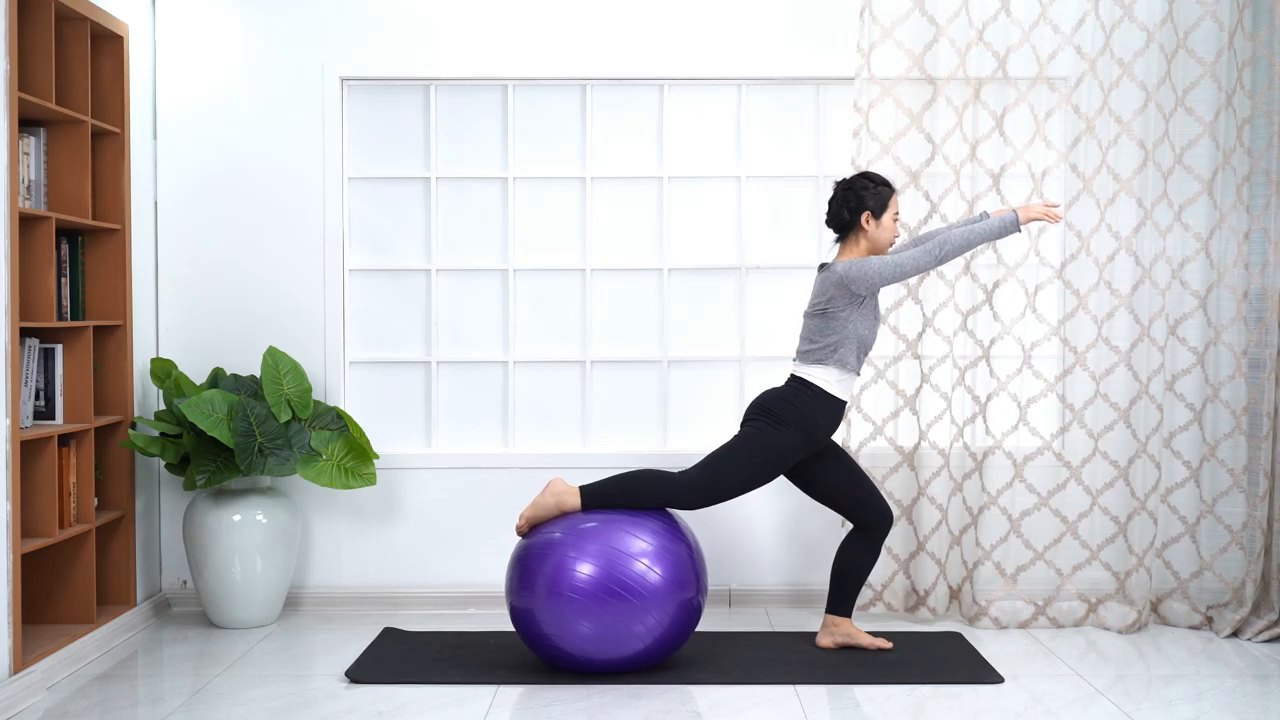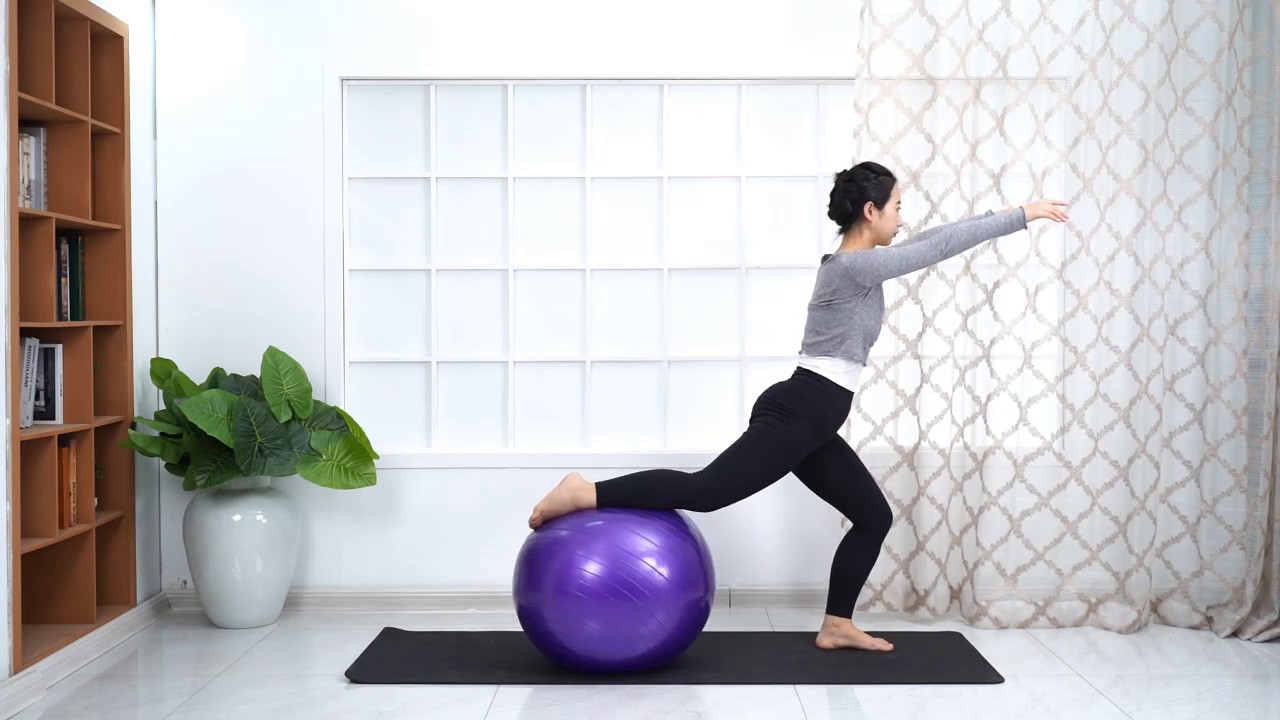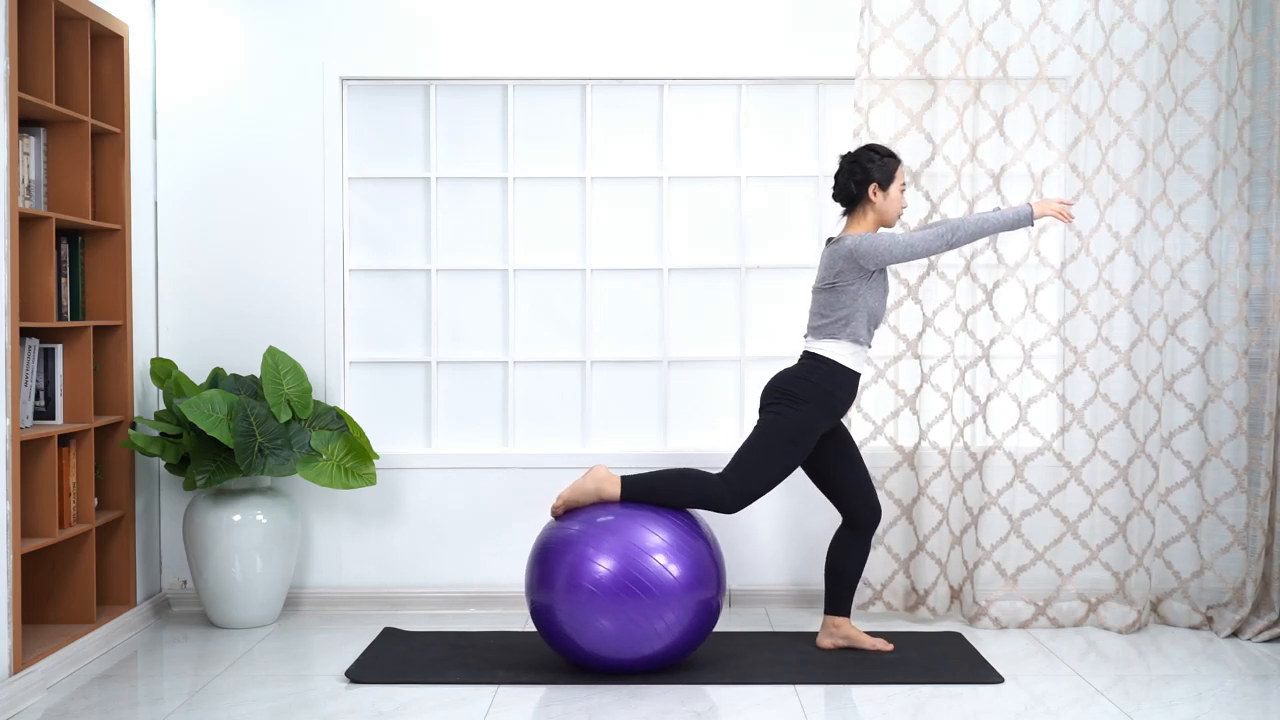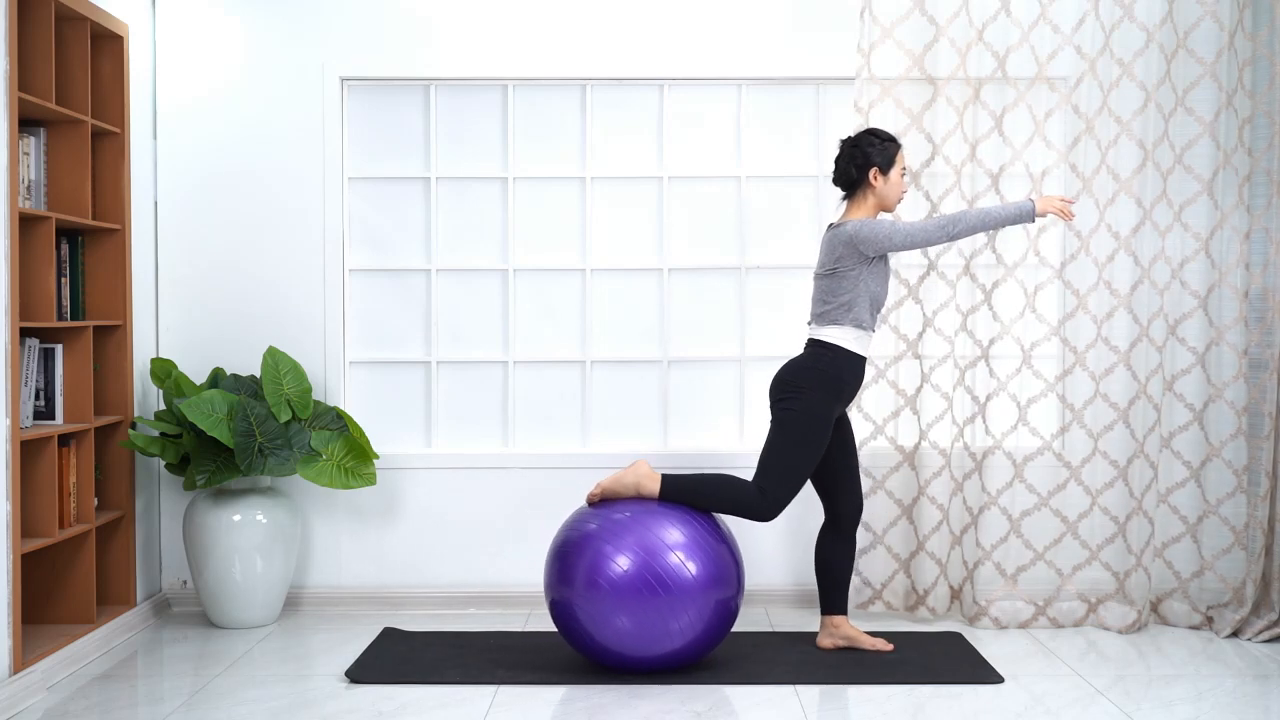
dt=0.4s
person 1, frame 1
left shoulder: (854, 270)
right shoulder: (848, 275)
left elbow: (928, 244)
right elbow: (937, 253)
left wrist: (996, 215)
right wrist: (1013, 220)
left hip: (804, 428)
right hip: (788, 420)
left knee: (874, 517)
right knee: (689, 489)
left ankle: (836, 625)
right ankle: (571, 497)
person 1, frame 2
left shoulder: (857, 263)
right shoulder: (853, 266)
left elbow: (930, 241)
right elbow: (939, 248)
left wrist: (1003, 214)
right wrist: (1020, 216)
left hip: (810, 420)
right hip: (796, 413)
left knee: (874, 516)
right knee: (703, 490)
left ankle: (836, 626)
right ankle: (585, 494)
person 1, frame 3
left shoulder: (860, 248)
right shoulder: (858, 249)
left elbow: (933, 234)
right elbow: (943, 239)
left wrist: (1014, 213)
right wrist: (1028, 213)
left hip: (816, 403)
right hip: (804, 398)
left knee: (864, 512)
right knee: (729, 491)
left ankle: (835, 625)
right ankle: (609, 485)
person 1, frame 4
left shoulder: (858, 232)
right shoulder: (858, 233)
left elbow: (937, 229)
right elbow: (943, 230)
left wrist: (1020, 210)
right wrist: (1028, 209)
left hip: (822, 389)
right hip: (812, 386)
left knee: (845, 509)
right knee: (763, 499)
left ankle: (834, 625)
right ankle: (648, 482)
